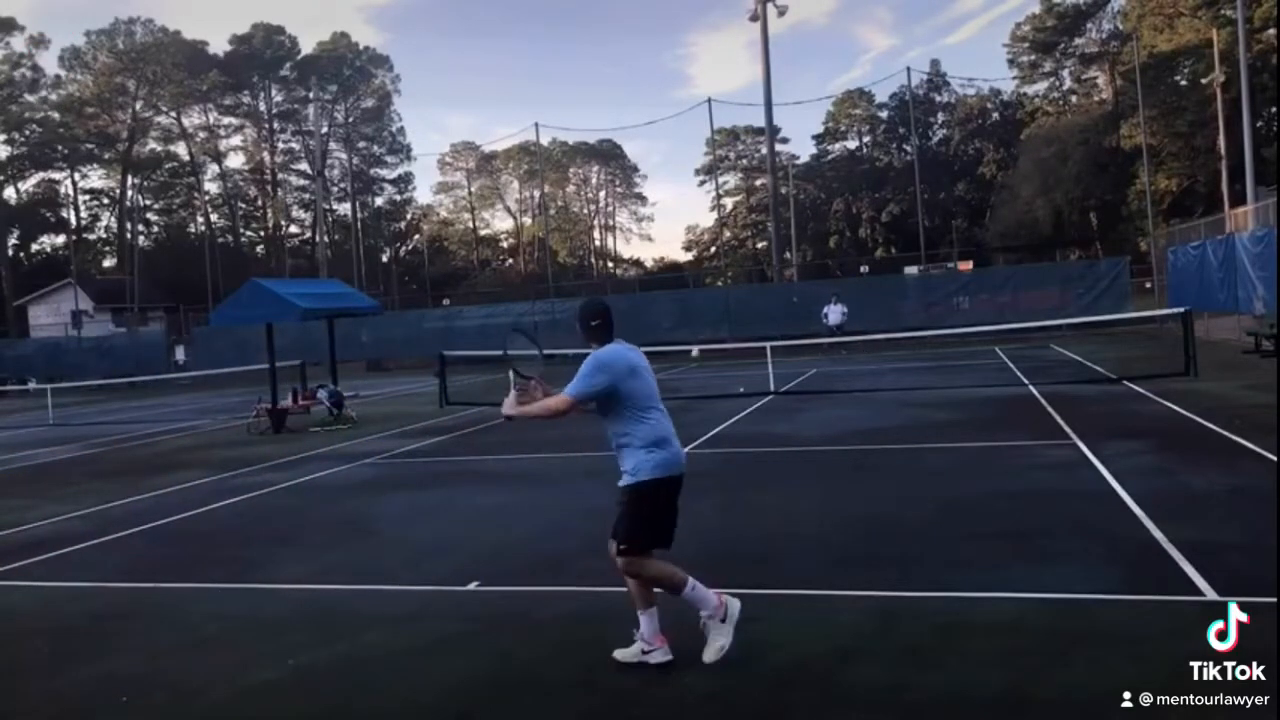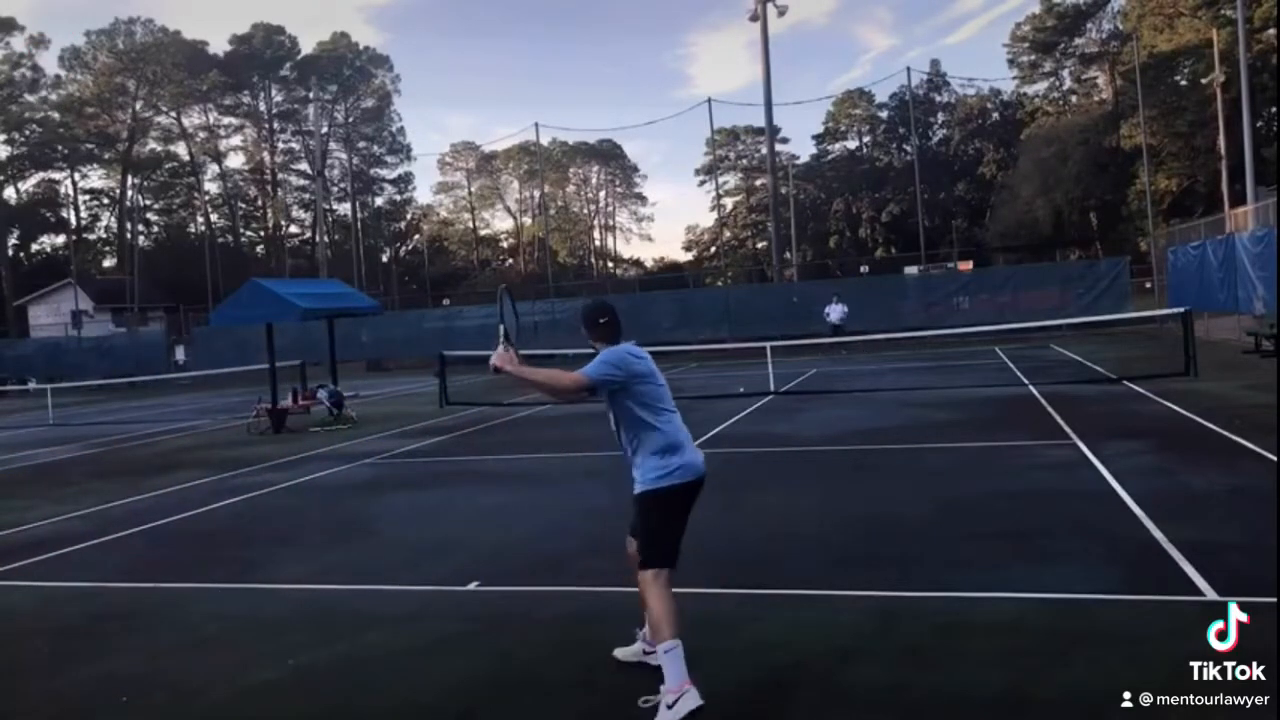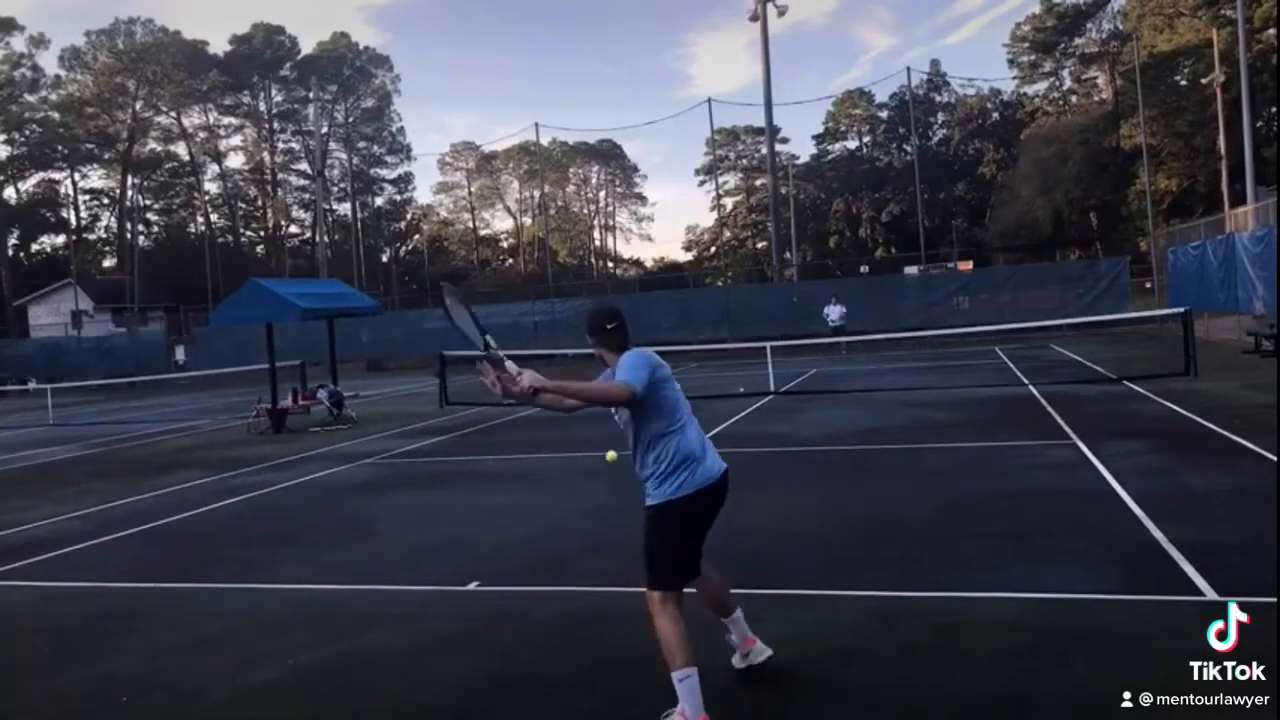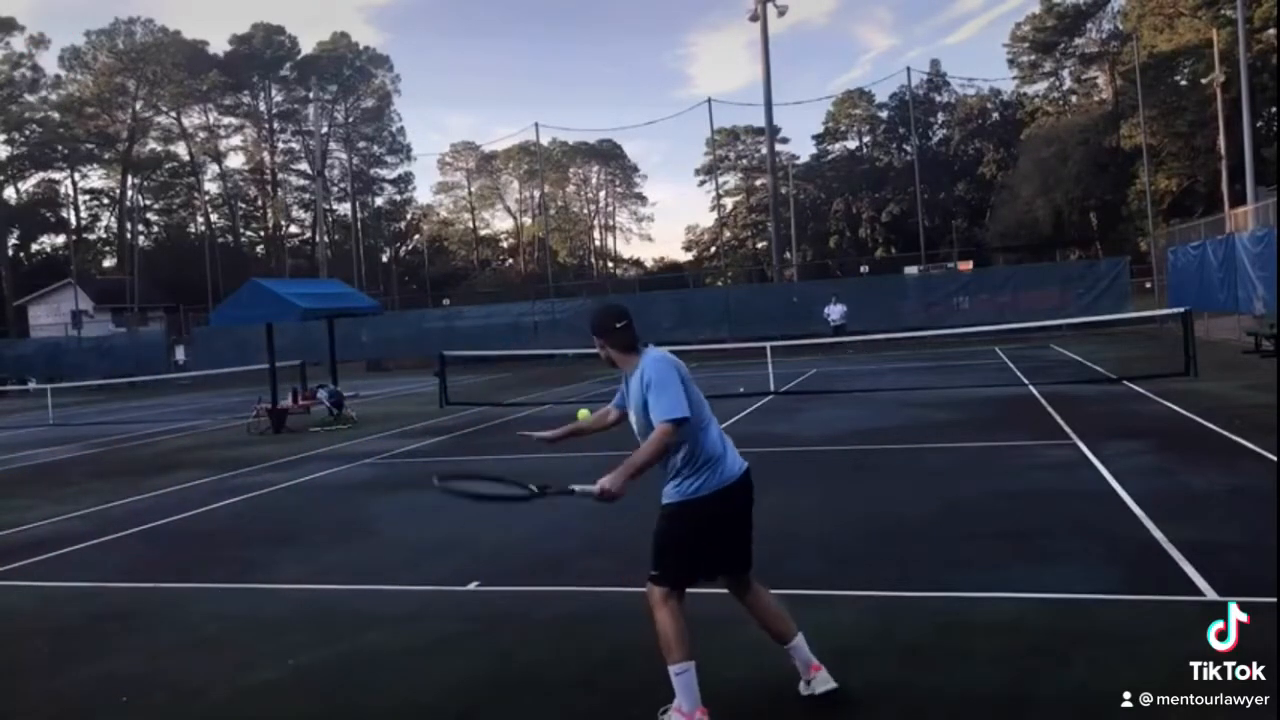
dt=0.2s
person 1, frame 1
left shoulder: (605, 360)
right shoulder: (625, 355)
left elbow: (565, 405)
right elbow: (595, 401)
left wrist: (519, 411)
right wrist: (544, 396)
left hip: (651, 469)
right hip: (649, 467)
left knee: (631, 558)
right knee: (626, 551)
left ankle: (715, 607)
right ankle: (651, 643)
person 1, frame 2
left shoulder: (619, 357)
right shoulder: (626, 356)
left elbow: (571, 383)
right elbow: (568, 390)
left wrist: (514, 368)
right wrist: (518, 366)
left hip: (666, 475)
right hip: (680, 471)
left knee: (653, 580)
right knee: (639, 548)
right ankle: (652, 645)
person 1, frame 3
left shoulder: (639, 362)
right shoulder: (627, 365)
left elbow: (615, 395)
right elbow: (570, 401)
left wrist: (549, 385)
right wrist: (519, 392)
left hip: (679, 489)
right hip: (705, 478)
left knee: (661, 599)
right knee: (689, 564)
right ankle: (746, 643)
person 1, frame 4
left shoulder: (657, 368)
right shoulder: (641, 368)
left elbow: (670, 432)
right elbow: (612, 415)
left wrist: (623, 476)
right wrist: (561, 433)
left hip: (699, 493)
right hip: (730, 479)
left knee: (663, 595)
right knee: (742, 583)
right ankle: (811, 670)
